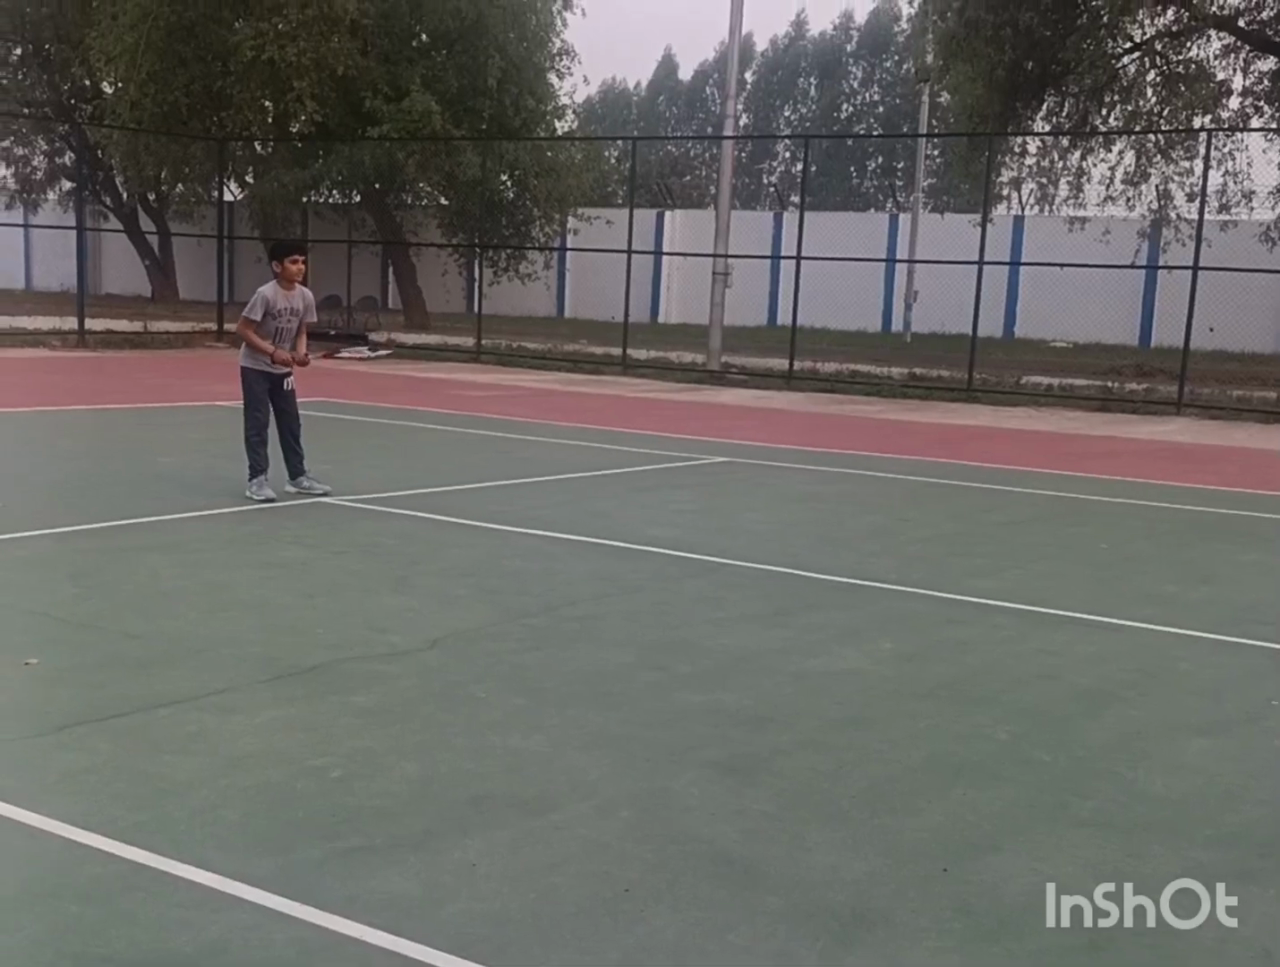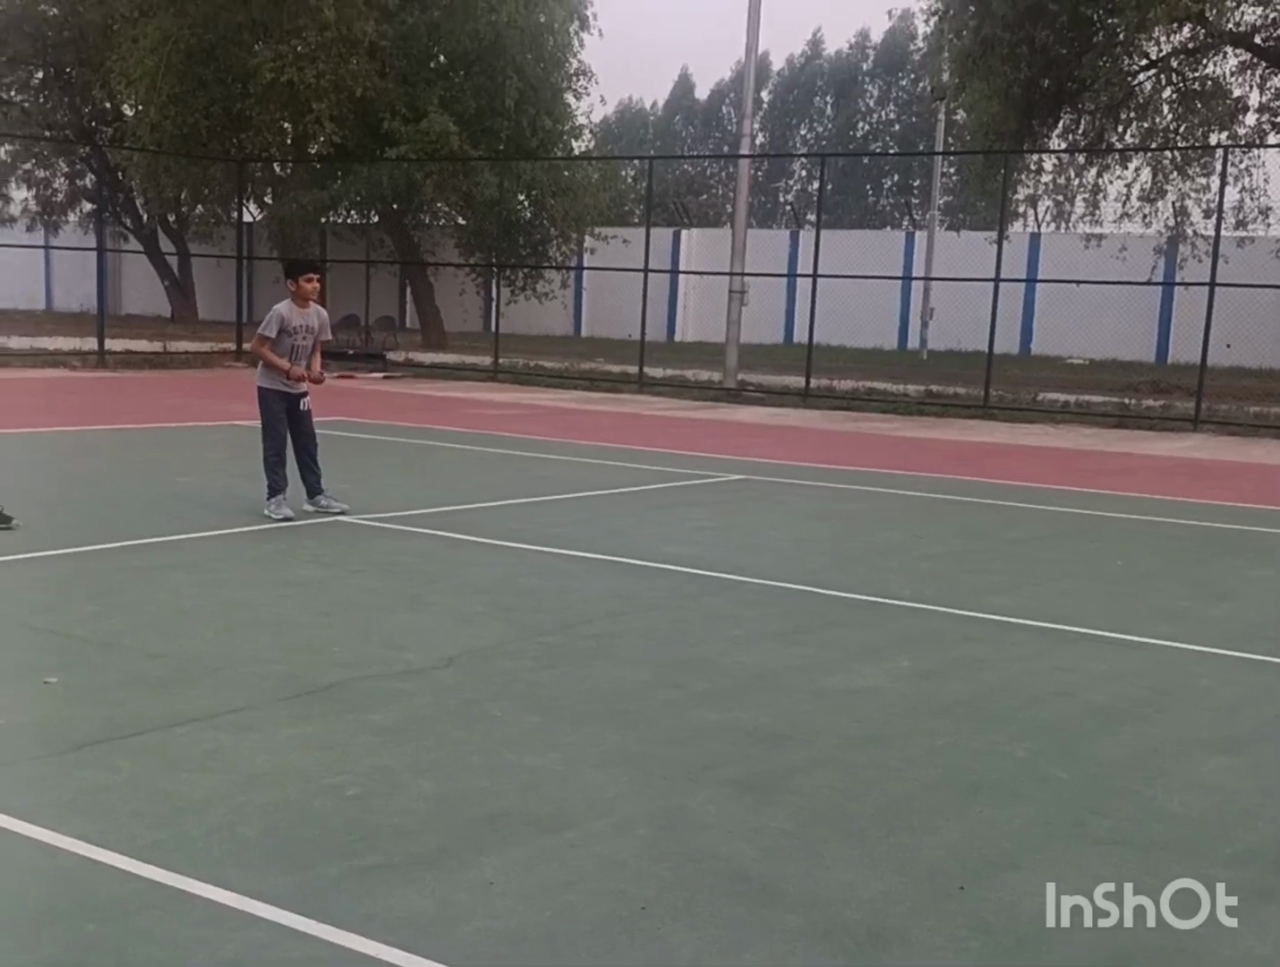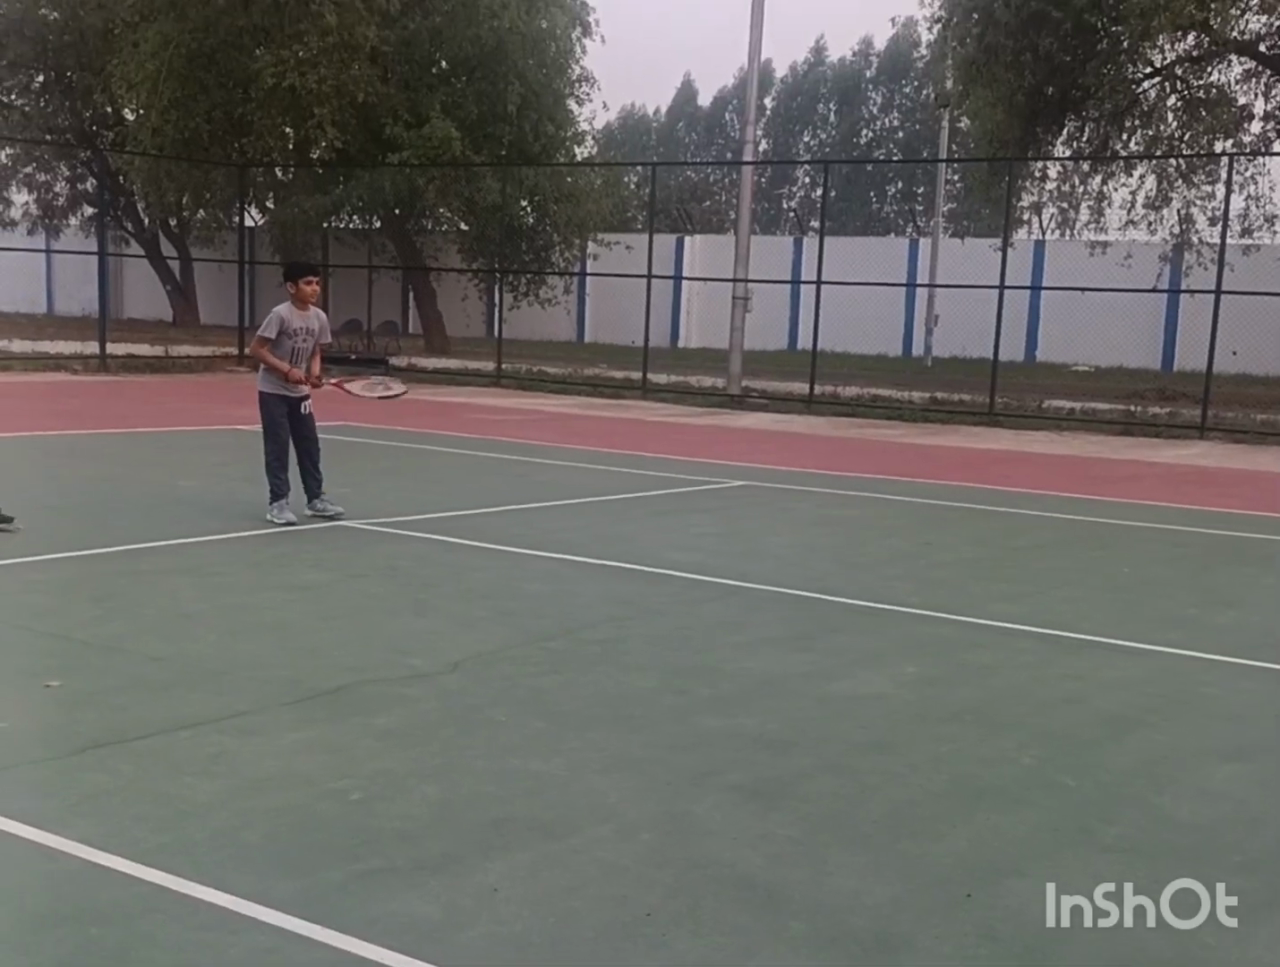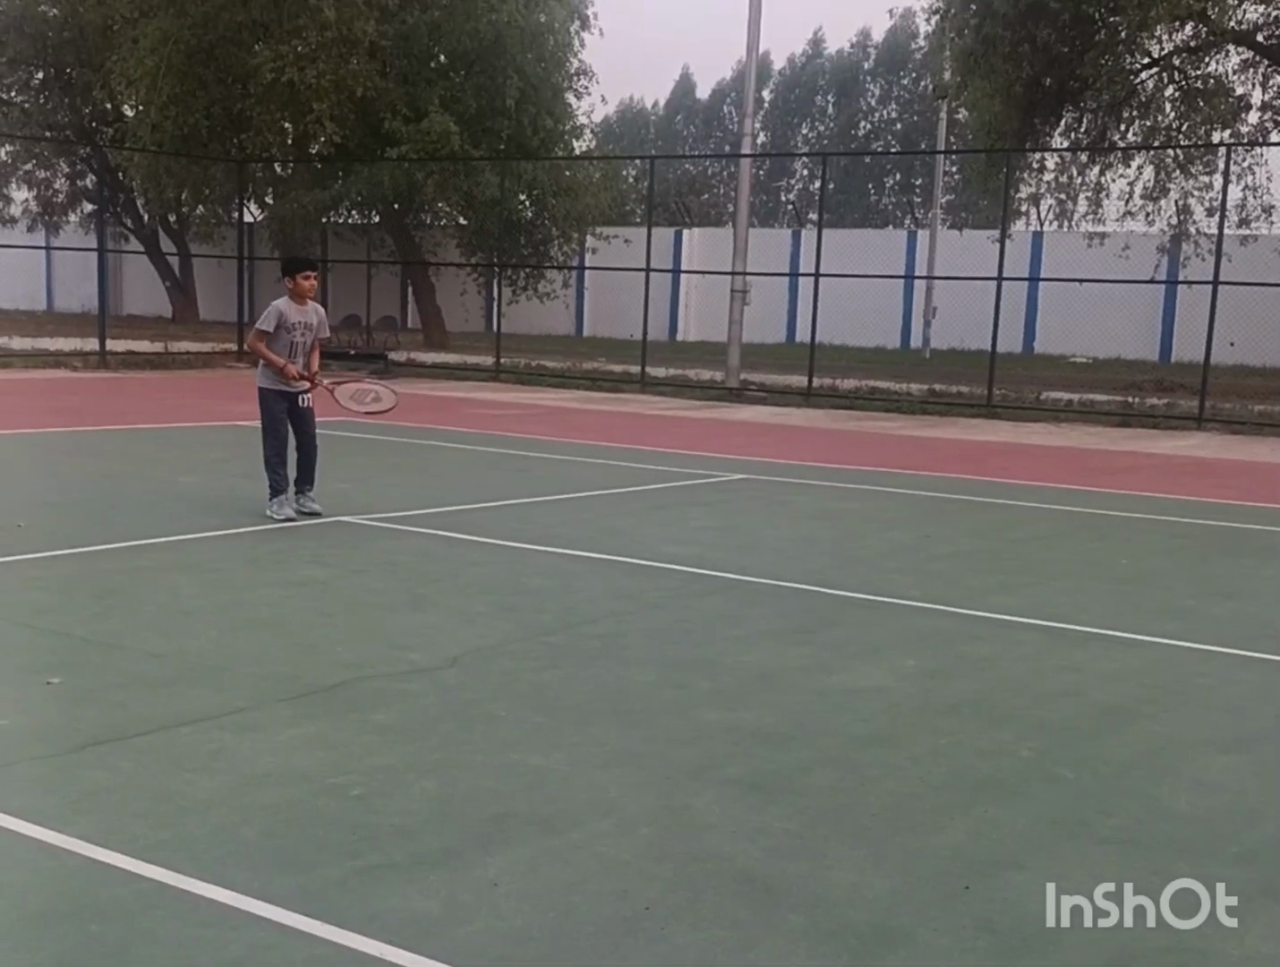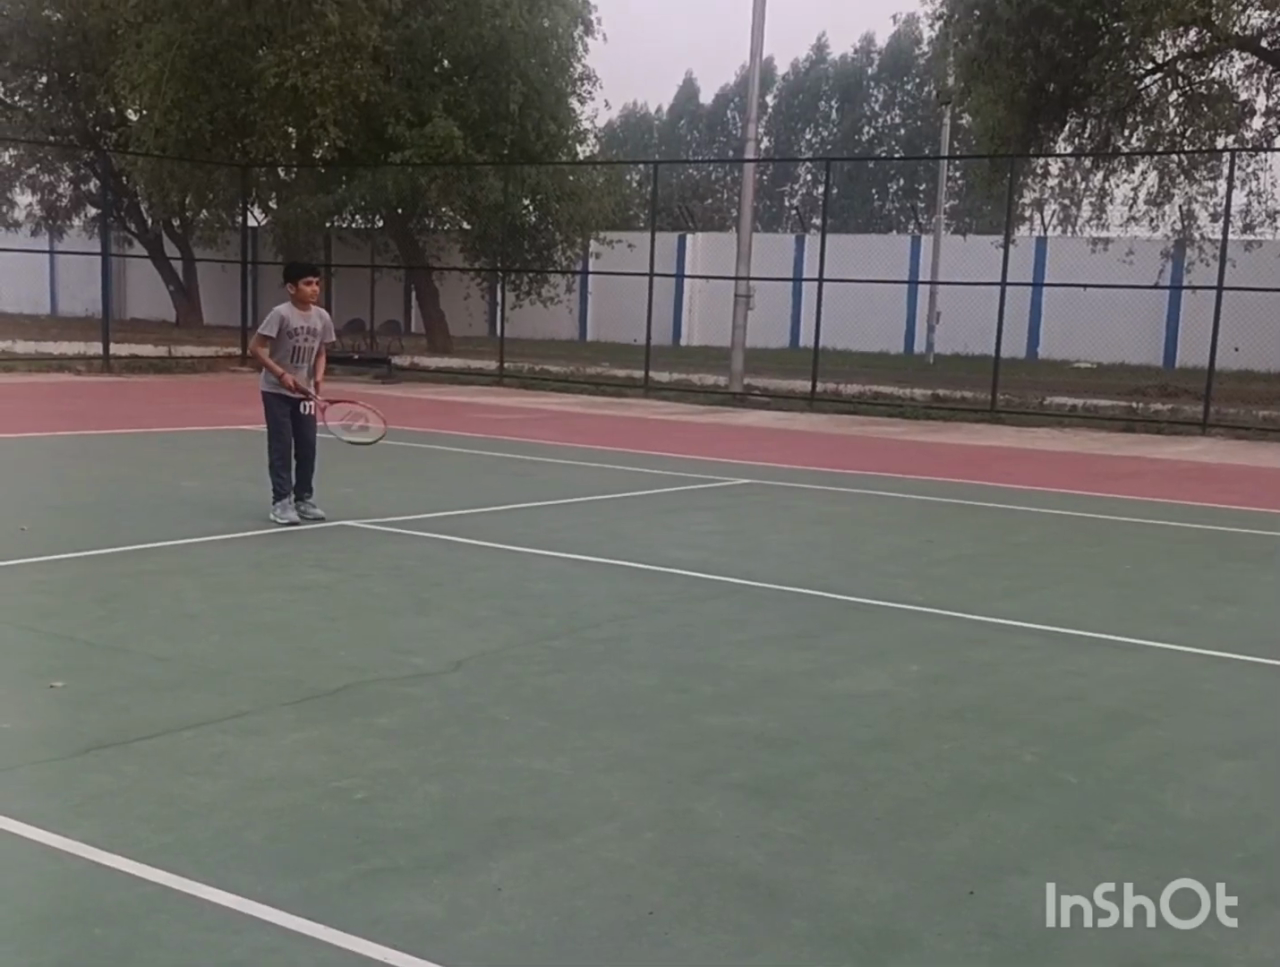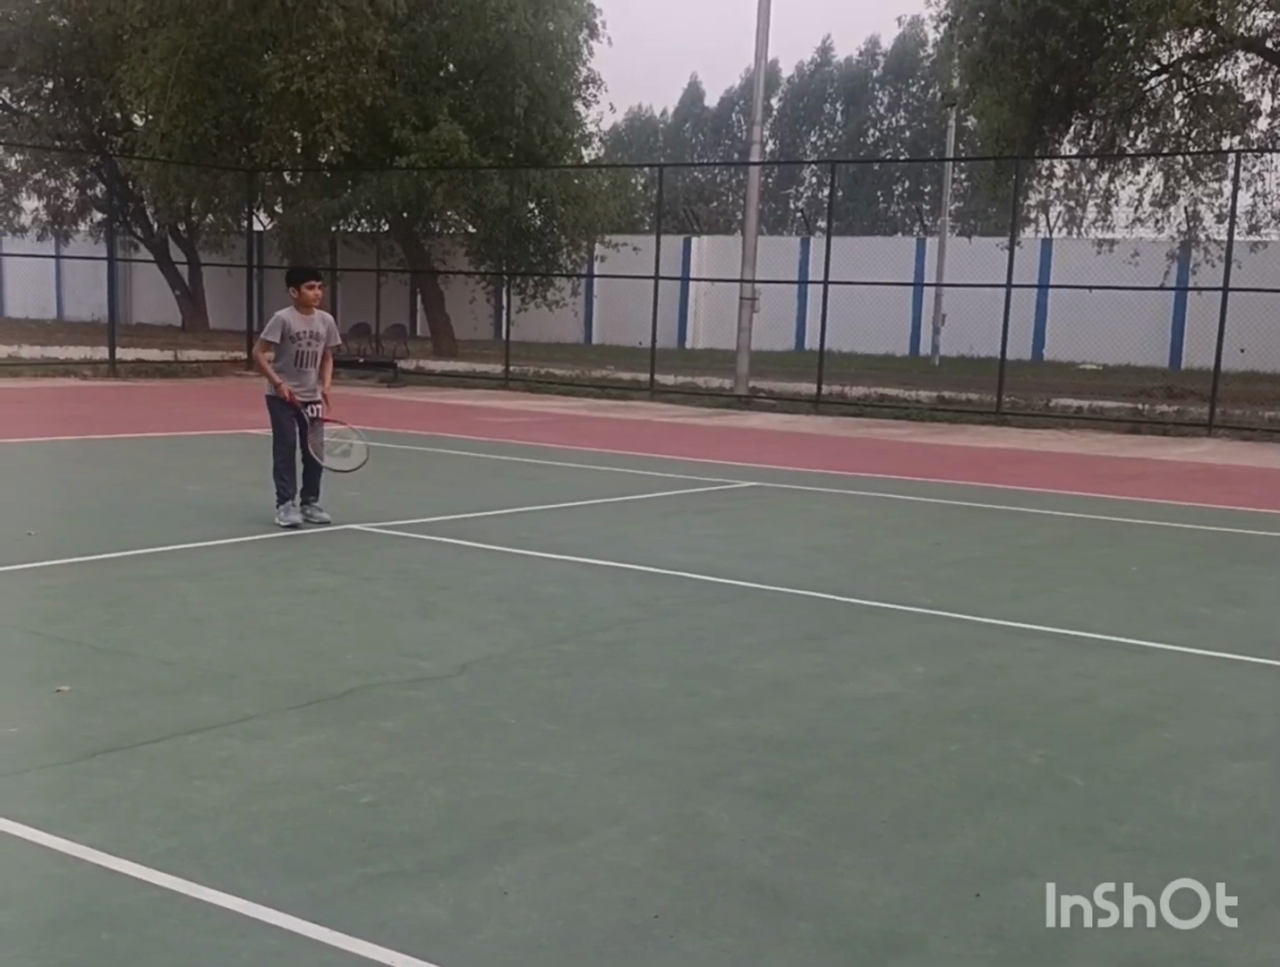
dt=0.1s
person 1, frame 1
left shoulder: (305, 297)
right shoulder: (265, 294)
right elbow: (243, 330)
left wrist: (300, 353)
right wrist: (272, 351)
left hip: (283, 370)
right hip: (256, 367)
left knee: (291, 422)
right knee: (258, 423)
left ankle: (298, 476)
right ankle: (257, 479)
person 1, frame 2
left shoulder: (320, 315)
right shoulder: (280, 312)
right elbow: (257, 347)
left wrist: (315, 370)
right wrist: (288, 368)
left hip: (299, 389)
right hip: (272, 387)
left knee: (307, 442)
right knee: (276, 443)
left ankle: (315, 495)
right ankle: (275, 498)
person 1, frame 3
left shoulder: (319, 317)
right shoulder: (280, 314)
right elbow: (257, 349)
left wrist: (314, 374)
right wrist: (286, 370)
left hip: (301, 392)
right hip: (274, 391)
left knee: (309, 445)
right knee: (278, 447)
left ankle: (317, 498)
right ankle: (278, 503)
person 1, frame 4
left shoulder: (318, 312)
right shoulder: (279, 309)
right elbow: (254, 343)
left wrist: (313, 369)
right wrist: (283, 365)
left hip: (300, 387)
right hip: (272, 386)
left knee: (308, 440)
right knee: (277, 442)
left ankle: (304, 493)
right ankle: (278, 498)
person 1, frame 5
left shoulder: (323, 317)
right shoulder: (280, 314)
right elbow: (256, 347)
left wrist: (318, 378)
right wrist: (281, 374)
left hip: (304, 393)
right hip: (276, 391)
left knee: (307, 447)
right knee: (281, 446)
left ankle: (303, 499)
right ankle: (281, 502)
person 1, frame 6
left shoulder: (326, 321)
right shoulder: (282, 319)
right elbow: (259, 353)
left wrist: (325, 386)
right wrist: (279, 383)
left hip: (310, 396)
right hip: (281, 396)
left knee: (314, 451)
right knee: (285, 449)
left ankle: (309, 502)
right ankle: (285, 505)
